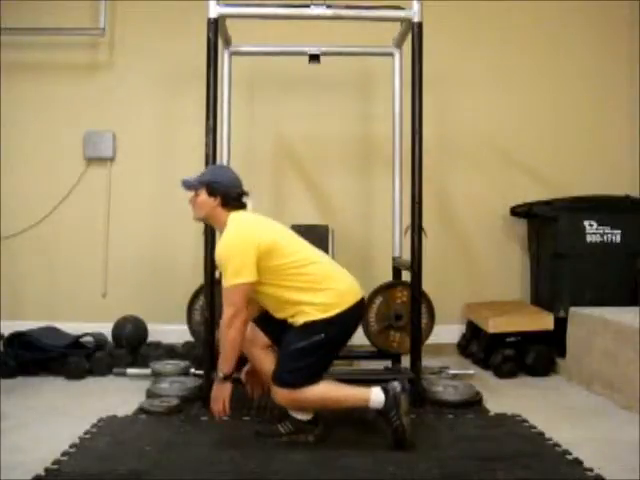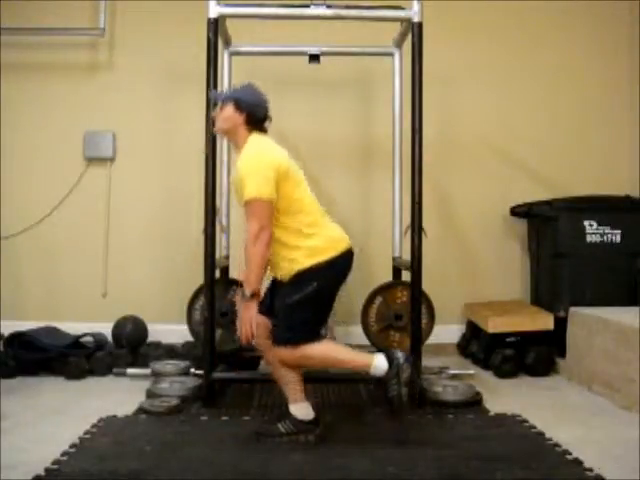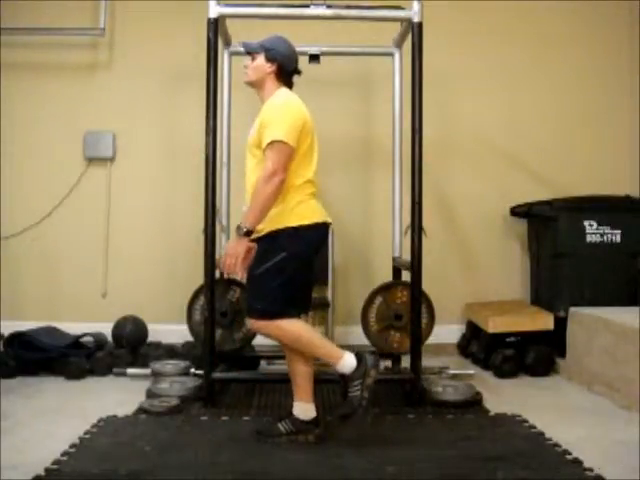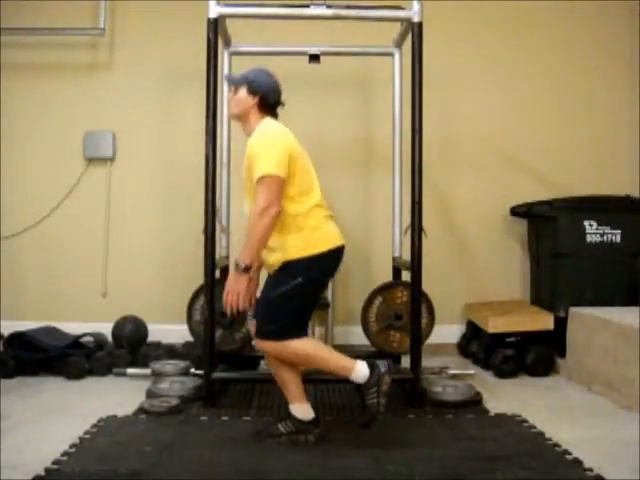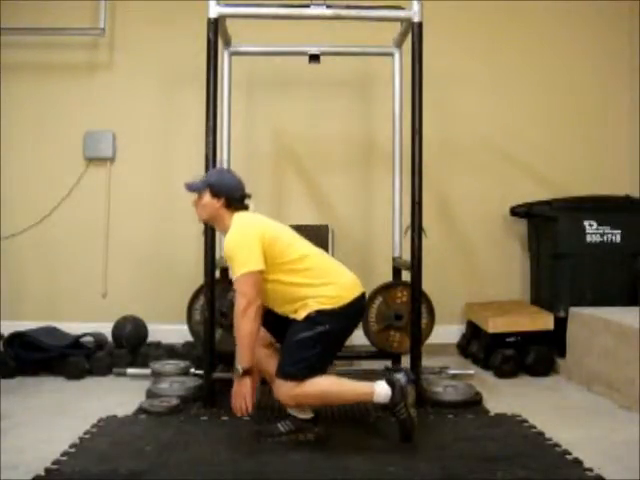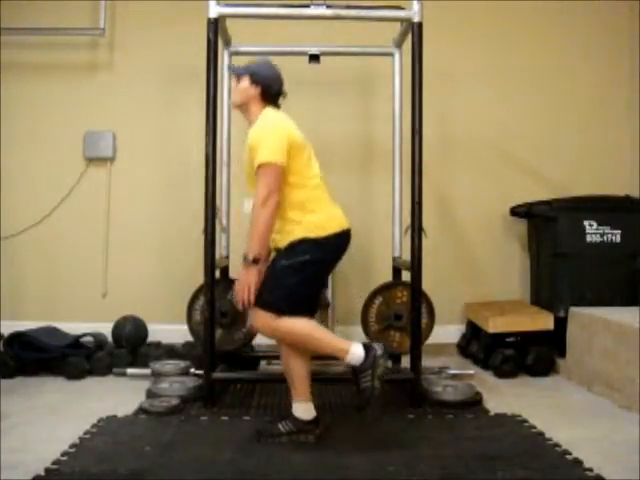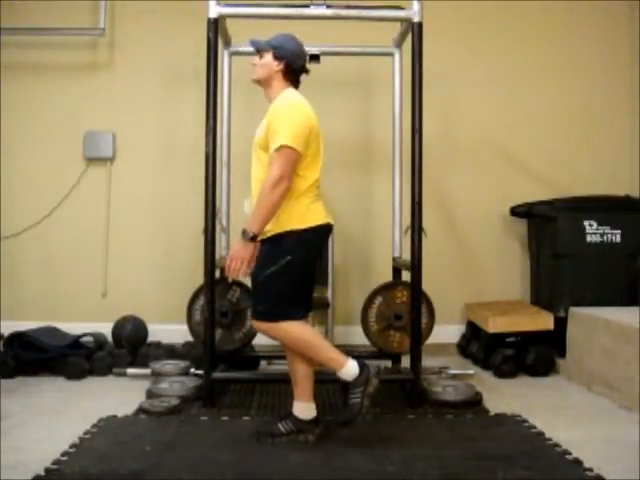
dt=0.7s
person 1, frame 1
left shoulder: (233, 241)
right shoulder: (245, 226)
left elbow: (233, 316)
right elbow: (253, 298)
left wrist: (223, 378)
right wrist: (257, 363)
left hip: (331, 308)
right hip: (327, 298)
left knee: (287, 392)
right knee: (251, 337)
left ankle: (383, 398)
right ankle: (302, 419)
person 1, frame 2
left shoulder: (254, 159)
right shoulder: (259, 152)
left elbow: (259, 233)
right elbow: (264, 232)
left wrist: (248, 295)
right wrist: (251, 290)
left hip: (319, 258)
right hip: (310, 256)
left knee: (289, 349)
right knee: (262, 330)
left ankle: (384, 365)
right ankle: (301, 417)
person 1, frame 3
left shoulder: (281, 106)
right shoulder: (276, 109)
left elbow: (273, 176)
left wrist: (242, 232)
right wrist: (254, 238)
left hip: (292, 228)
right hip: (292, 227)
left knee: (264, 317)
right knee: (286, 321)
left ankle: (352, 365)
right ankle: (305, 417)
person 1, frame 4
left shoulder: (266, 138)
right shoulder: (267, 137)
left elbow: (267, 210)
right elbow: (267, 210)
left wrist: (240, 269)
right wrist: (254, 269)
left hip: (308, 252)
right hip: (304, 250)
left knee: (271, 339)
right knee: (272, 335)
left ankle: (364, 374)
right ankle: (303, 417)
person 1, frame 5
left shoulder: (239, 236)
right shoulder: (247, 227)
left elbow: (247, 308)
right elbow: (254, 303)
left wrist: (242, 374)
right wrist: (248, 367)
left hip: (334, 302)
right hip: (322, 296)
left knee: (289, 390)
right knee: (254, 341)
left ankle: (388, 390)
right ankle: (302, 418)
person 1, frame 6
left shoulder: (267, 127)
right shoulder: (269, 127)
left elbow: (267, 200)
right elbow: (273, 202)
left wrist: (251, 261)
right wrist: (263, 261)
left hip: (316, 235)
right hip: (312, 234)
left knee: (265, 317)
right knee: (284, 321)
left ankle: (360, 356)
right ankle: (304, 417)
person 1, frame 7
left shoulder: (288, 108)
right shoulder: (283, 109)
left elbow: (278, 180)
left wrist: (247, 236)
right wrist: (257, 239)
left hip: (294, 231)
right hip: (293, 229)
left knee: (270, 319)
right knee: (288, 322)
left ankle: (354, 372)
right ankle: (304, 416)
